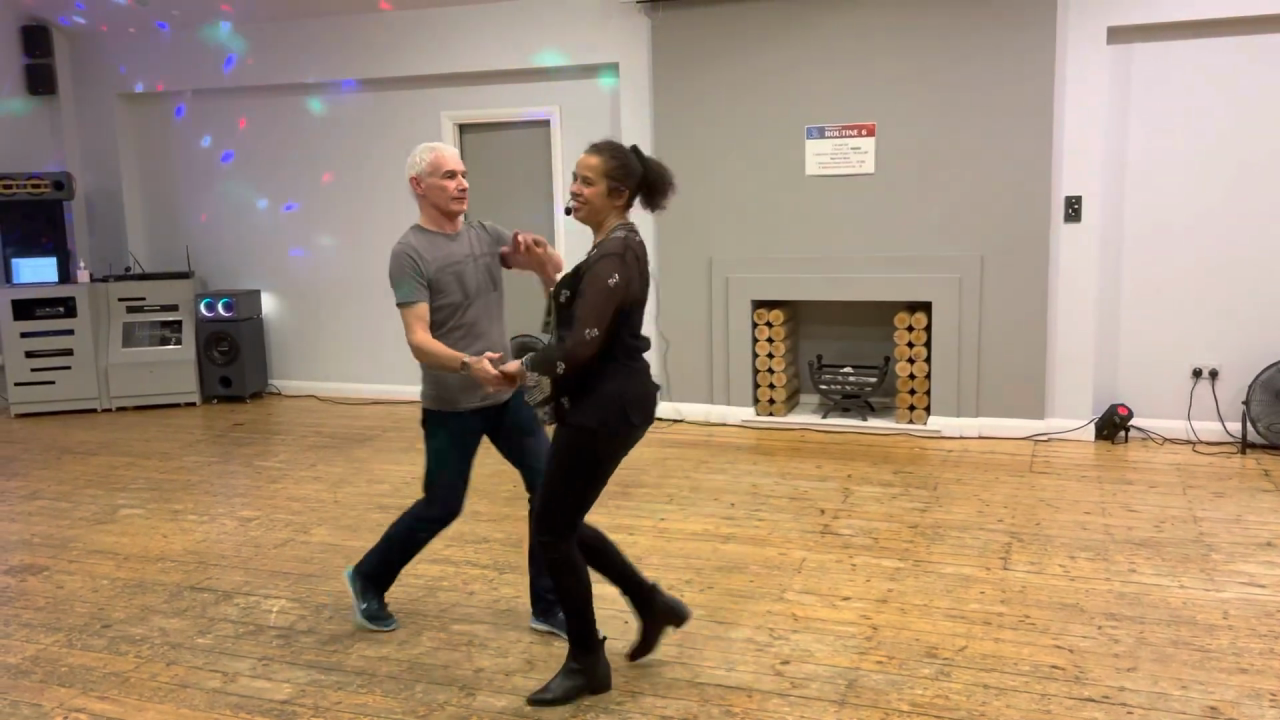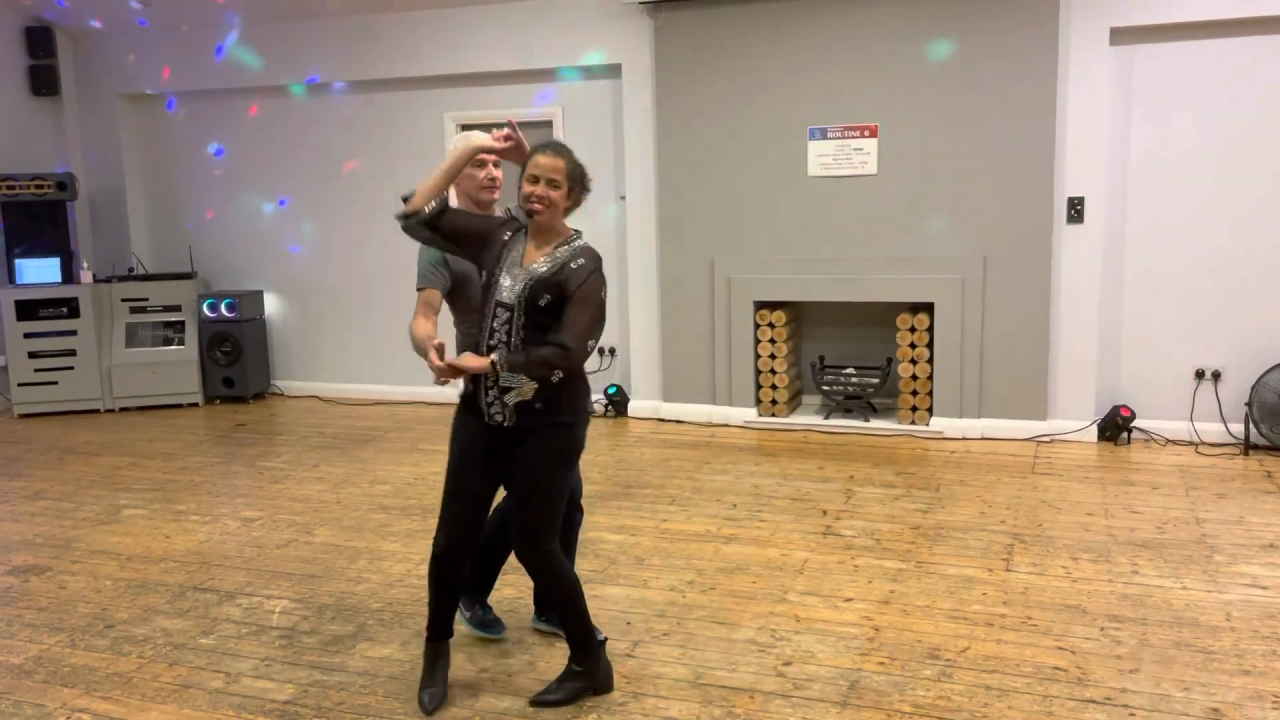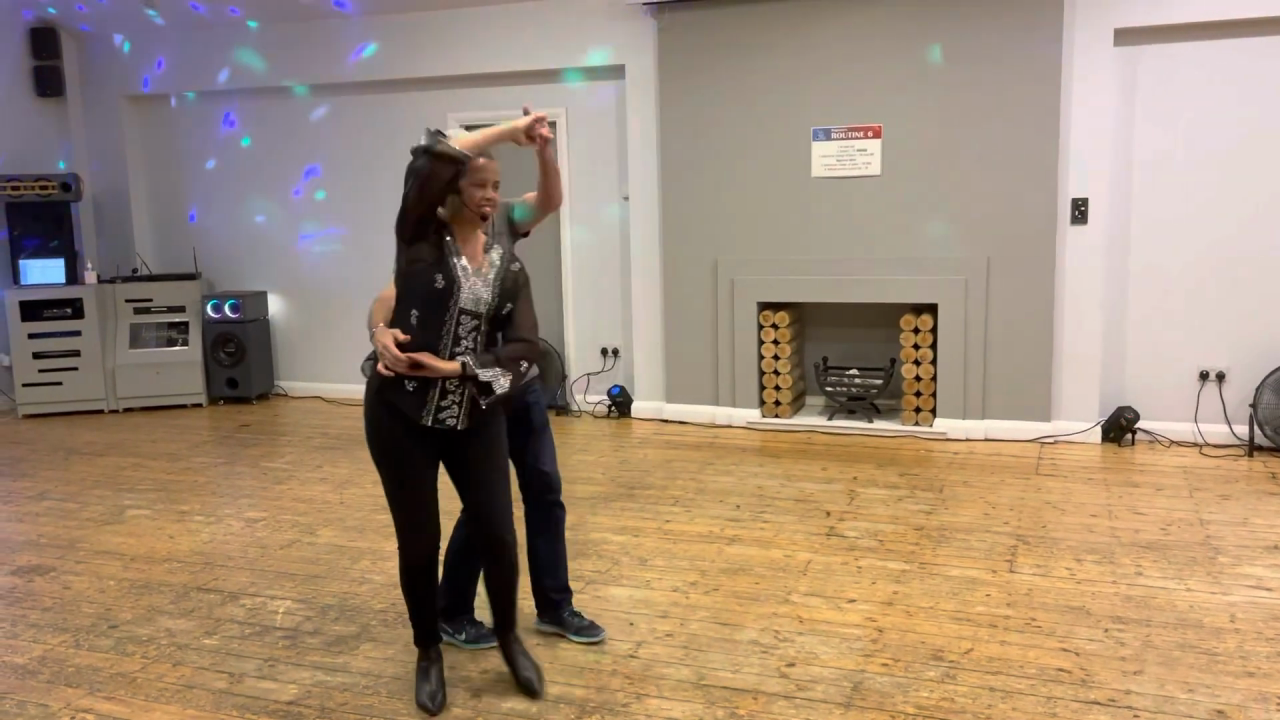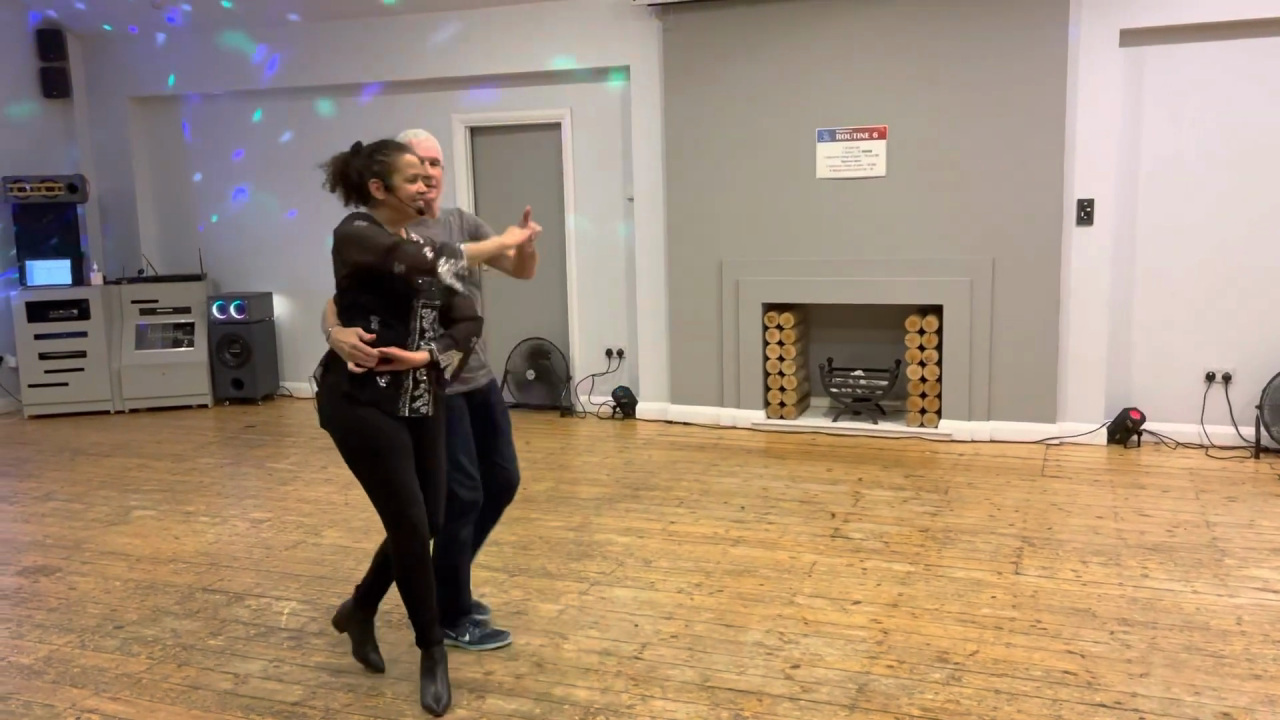
dt=0.3s
person 1, frame 1
left shoulder: (619, 252)
right shoulder: (602, 246)
left elbow: (579, 342)
left wrist: (521, 367)
right wrist: (547, 270)
left hip: (605, 407)
right hip: (580, 404)
left knee: (551, 529)
right knee: (560, 522)
left ankle: (587, 664)
right ankle: (652, 603)
person 1, frame 2
left shoulder: (582, 262)
right shoulder: (501, 236)
left elbow: (569, 353)
right elbow: (417, 218)
left wrist: (489, 363)
right wrist: (469, 153)
left hip: (548, 418)
right hip: (484, 411)
left knee: (534, 543)
right knee: (455, 538)
left ankle: (590, 664)
right ankle: (436, 653)
person 1, frame 3
left shoulder: (508, 265)
right shoulder: (419, 230)
left elbow: (522, 347)
right elbow: (429, 160)
left wrist: (456, 368)
right wrist: (510, 130)
left hip: (476, 413)
right hip: (402, 409)
left knee: (497, 536)
right knee: (419, 540)
left ankle: (509, 637)
right ankle: (429, 657)
person 1, frame 4
left shoulder: (425, 254)
right shoulder: (356, 235)
left elbow: (466, 322)
right elbow: (425, 263)
left wrist: (425, 356)
right wrist: (501, 243)
left hip: (420, 402)
right hip: (362, 403)
left knee: (423, 525)
right knee: (410, 528)
left ankle: (358, 612)
right ankle: (433, 657)
person 2, frame 1
left shoulder: (486, 234)
right shoulder: (410, 253)
left elbow: (550, 268)
right elbow: (420, 338)
left wrist: (535, 251)
right wrist: (469, 365)
left hip: (510, 392)
right hip: (453, 401)
right knee: (442, 505)
left ankle: (548, 605)
right ankle: (369, 579)
person 2, frame 2
left shoulder: (518, 220)
right shoulder: (441, 240)
right elbow: (423, 316)
left wrist: (528, 159)
right wrist: (428, 349)
left knee: (568, 495)
left ankle: (552, 607)
right ankle: (470, 592)
person 2, frame 3
left shoulder: (499, 215)
left elbow: (548, 204)
right elbow: (388, 297)
left wrist: (543, 153)
right wrist: (381, 331)
left hip: (521, 380)
left knee: (546, 490)
left ankle: (555, 607)
right ankle: (452, 614)
person 2, frame 4
left shoulder: (464, 224)
left elbow: (521, 270)
left wrist: (526, 242)
right wrist: (338, 332)
left hip: (480, 376)
left knee: (502, 480)
right knee: (461, 496)
left ankle: (445, 587)
right ankle: (450, 619)
